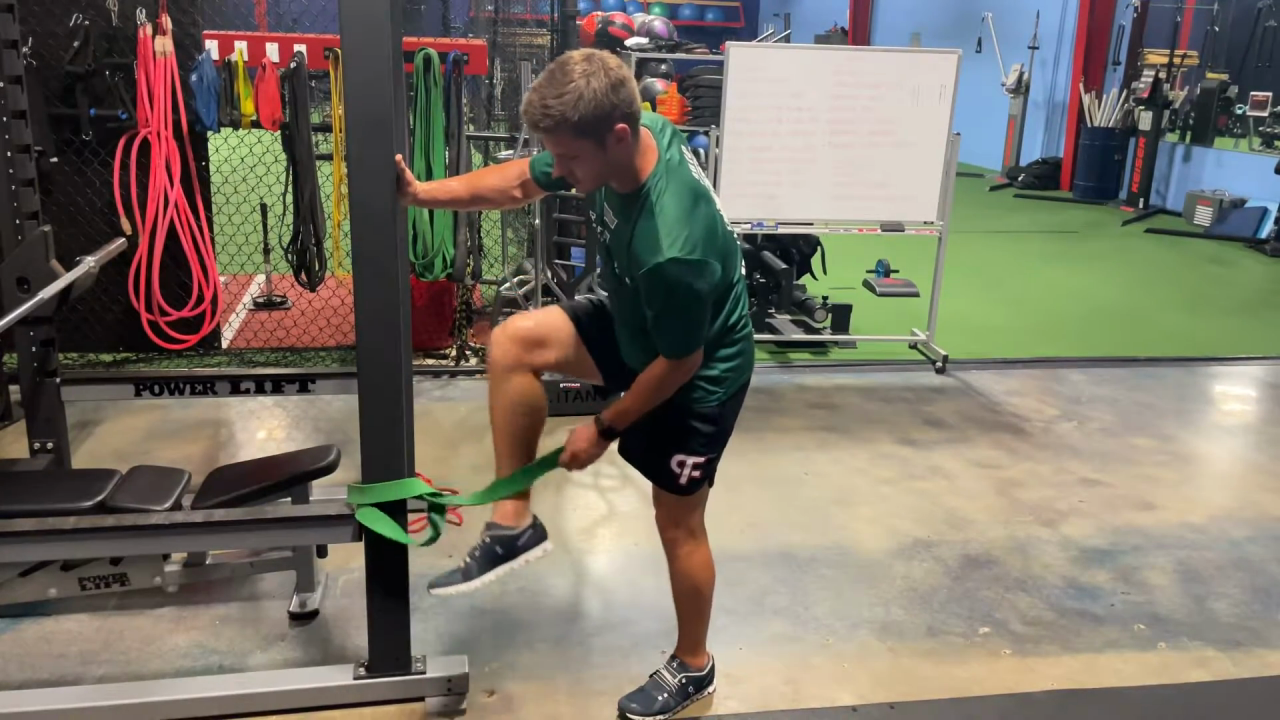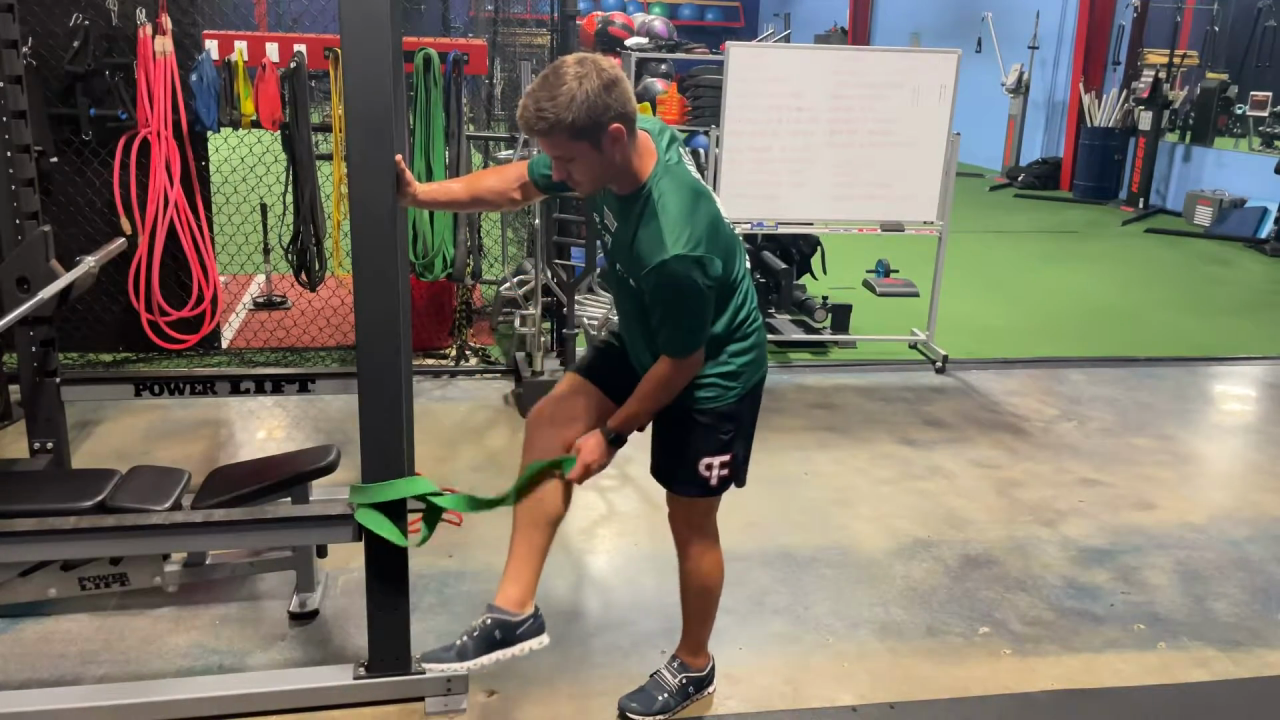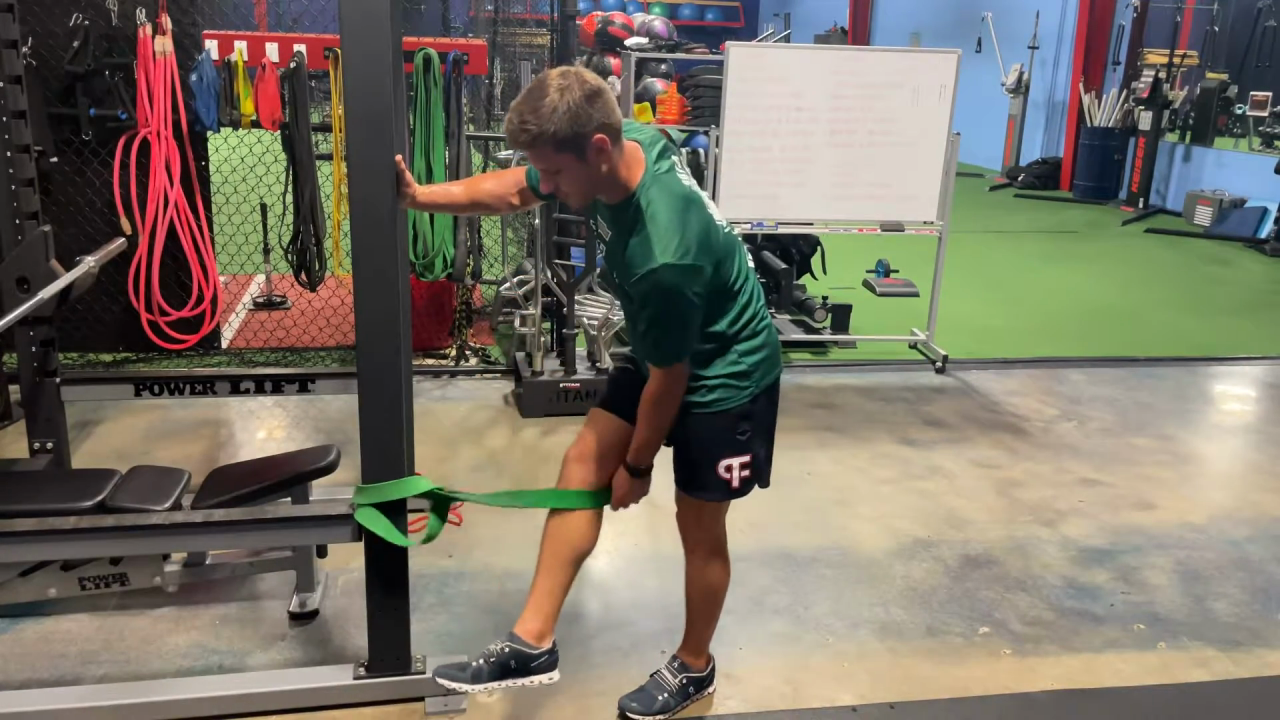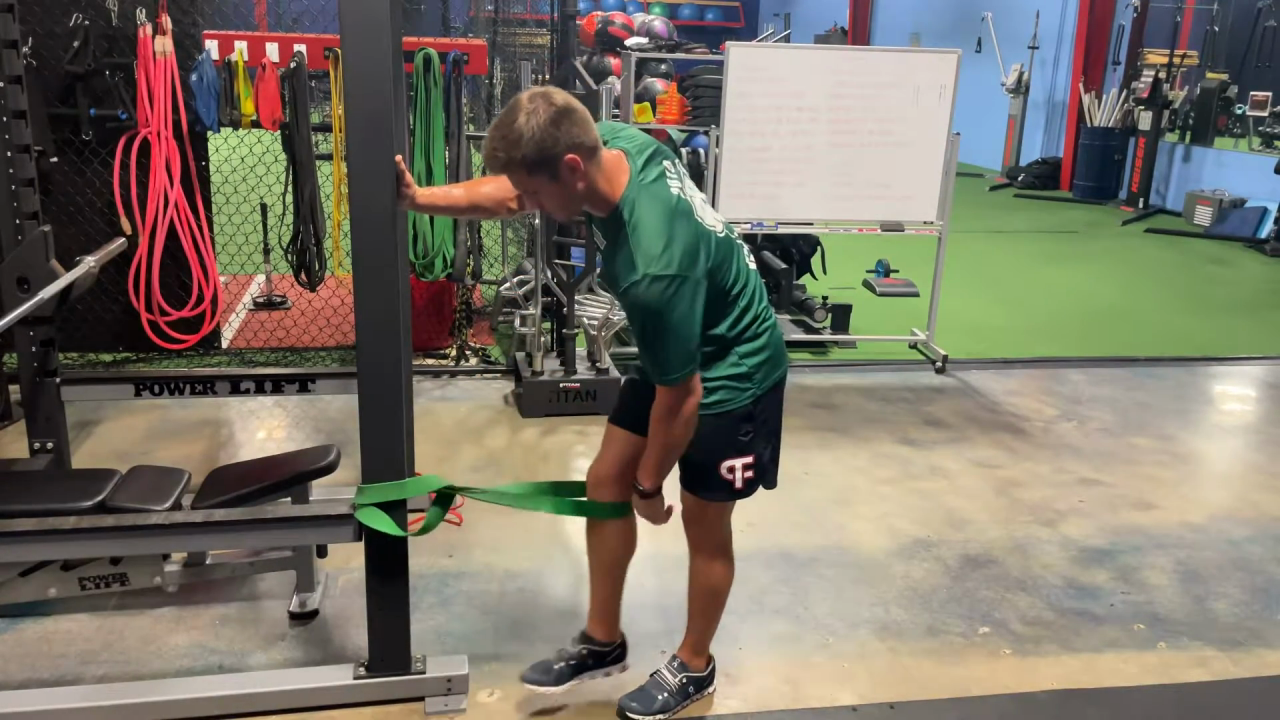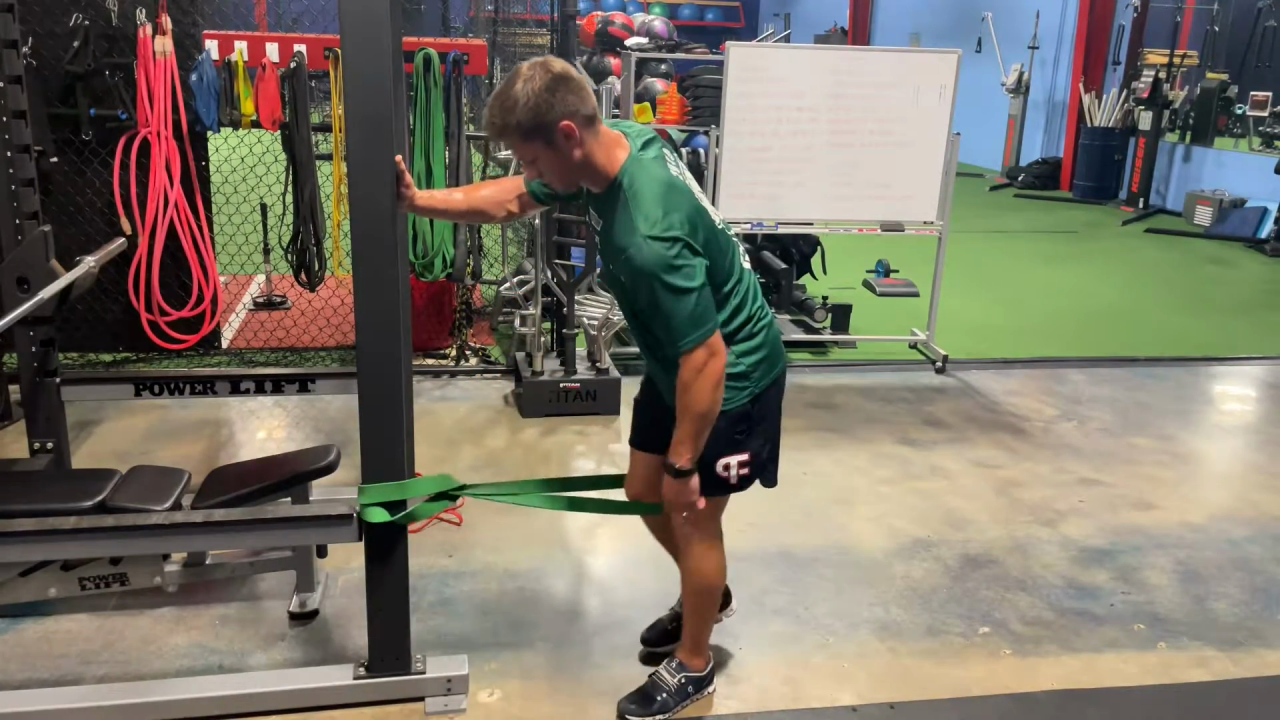
dt=0.4s
person 1, frame 1
left shoulder: (673, 249)
right shoulder: (626, 138)
left elbow: (677, 363)
right elbow: (518, 183)
left wrist: (604, 429)
right wrist: (423, 192)
left hip: (698, 376)
right hip: (636, 326)
left knee: (677, 522)
right knee: (512, 342)
left ankle: (692, 666)
right ankle: (513, 524)
person 1, frame 2
left shoulder: (675, 246)
right shoulder: (621, 141)
left elbow: (681, 363)
right elbow: (517, 185)
left wrist: (611, 435)
right wrist: (422, 193)
left hip: (712, 372)
right hip: (644, 341)
left knee: (689, 521)
right knee: (546, 423)
left ankle: (693, 666)
right ankle: (515, 611)
person 1, frame 3
left shoulder: (664, 256)
right shoulder: (621, 145)
left elbow: (669, 379)
right elbow: (514, 190)
left wrist: (636, 466)
right wrist: (420, 196)
left hip: (725, 373)
right hip: (662, 352)
left knee: (698, 523)
right knee: (581, 463)
left ankle: (693, 666)
right ankle: (532, 643)
person 1, frame 4
left shoulder: (653, 267)
right shoulder: (616, 143)
left elbow: (680, 395)
right elbow: (508, 195)
left wrist: (649, 485)
right wrist: (420, 197)
left hip: (730, 374)
right hip: (674, 356)
left knee: (703, 523)
right knee: (604, 483)
left ankle: (694, 664)
right ankle: (601, 640)
person 1, frame 5
left shoulder: (648, 235)
right shoulder: (617, 140)
left elbow: (706, 359)
right elbow: (511, 199)
left wrist: (683, 466)
right wrist: (418, 200)
left hip: (732, 374)
right hip: (672, 360)
left knee: (694, 515)
right knee: (644, 493)
left ankle: (692, 664)
right ankle: (708, 597)
